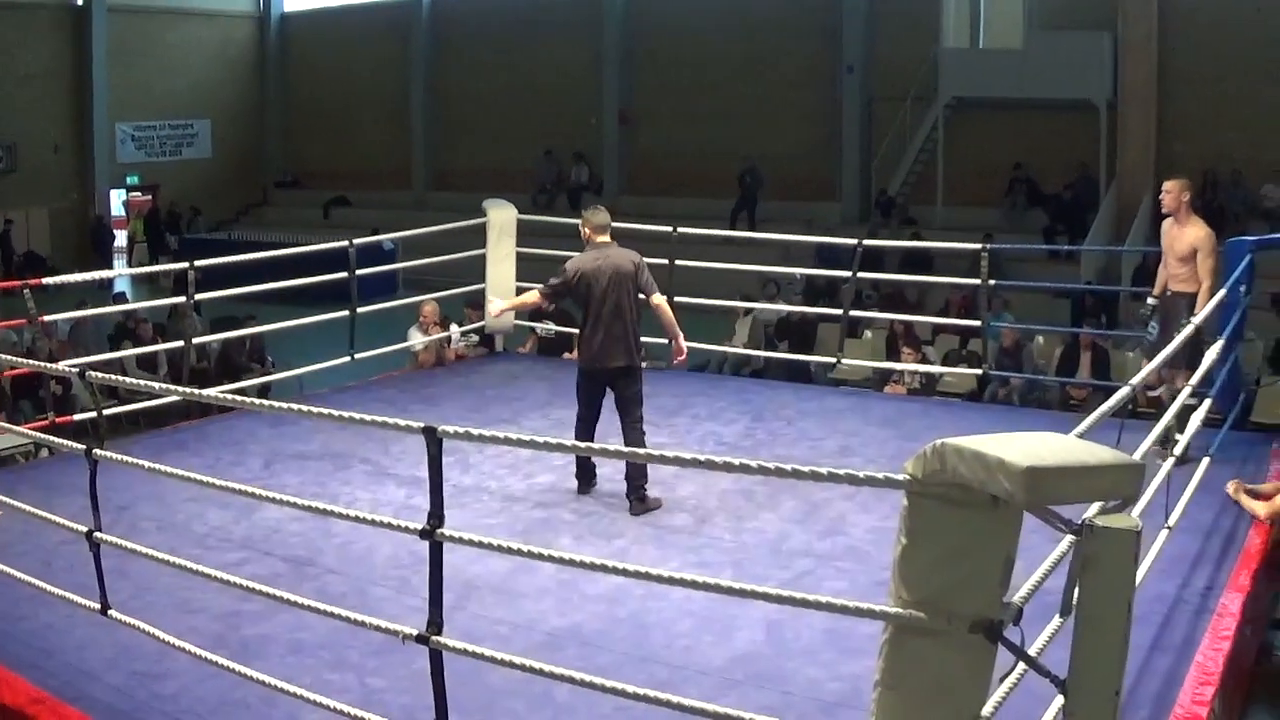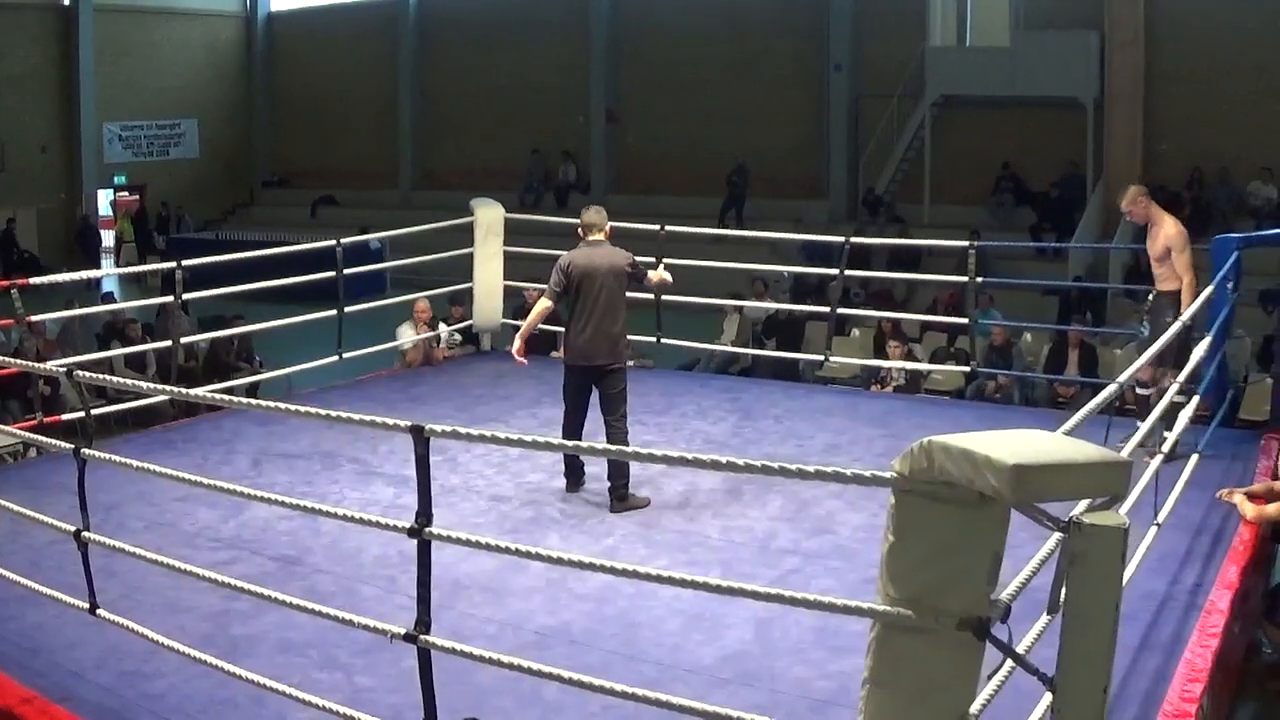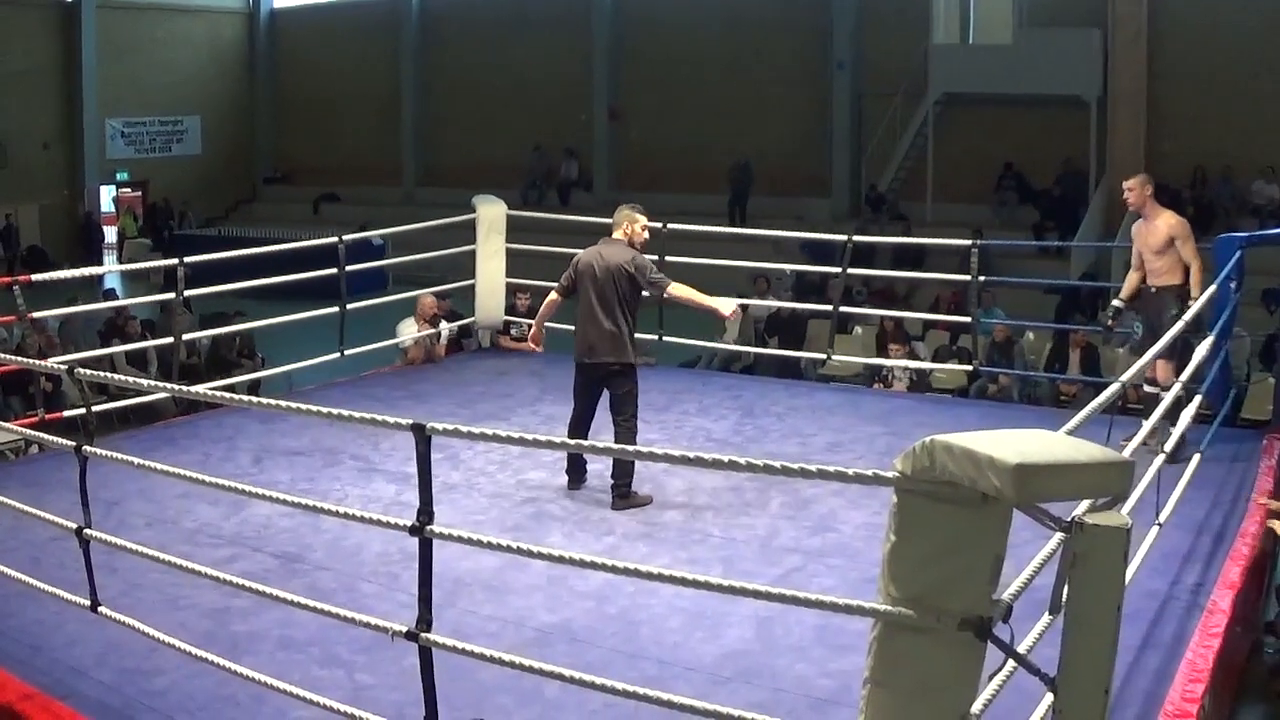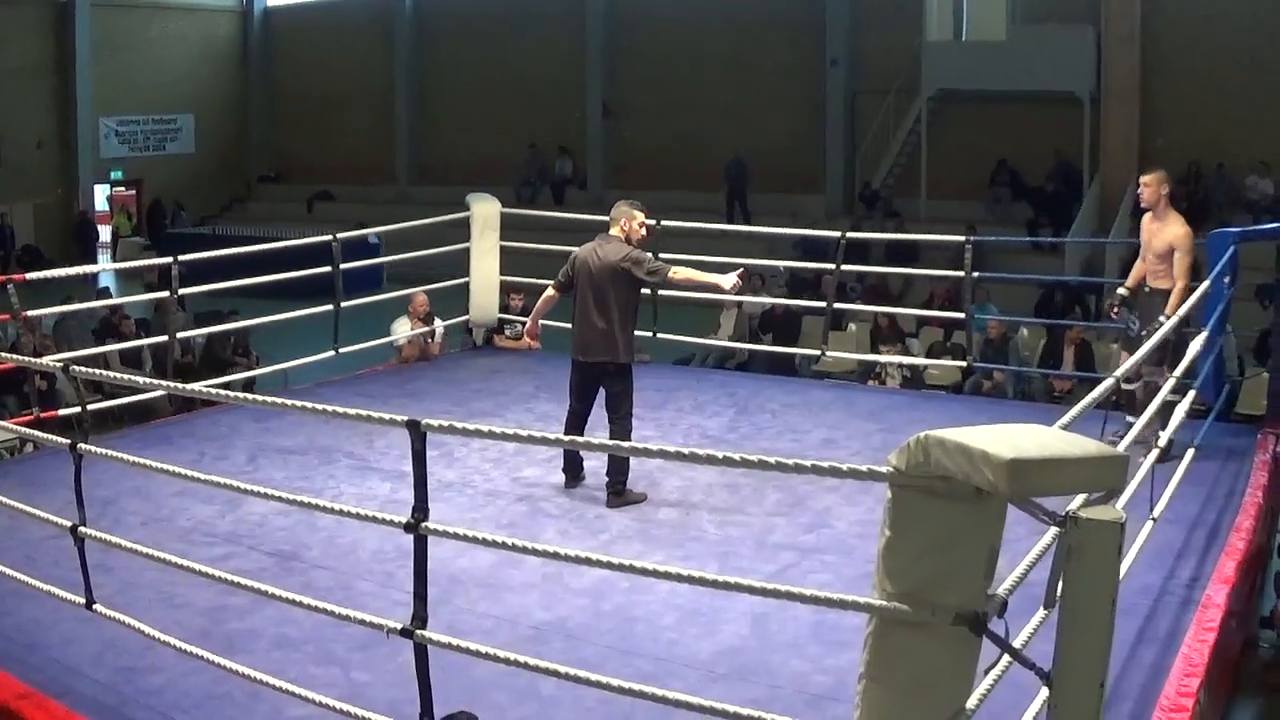
dt=1s
person 1, frame 1
left shoulder: (577, 266)
right shoulder: (631, 260)
left elbow: (540, 296)
right elbow: (657, 301)
left wrist: (504, 306)
right wrist: (677, 337)
left hip: (591, 359)
right hip: (626, 358)
left knee: (586, 421)
right knee: (633, 426)
left ankle: (585, 479)
right ankle: (637, 497)
person 1, frame 2
left shoulder: (568, 261)
right shoulder: (622, 259)
left elbow: (546, 303)
right elbow: (649, 278)
left wrist: (521, 336)
right wrist: (662, 276)
left hip: (577, 355)
right hip: (611, 356)
left knee: (573, 419)
right knee: (616, 424)
left ankle: (573, 478)
right ankle: (620, 496)
person 1, frame 3
left shoulder: (584, 257)
right shoulder: (632, 260)
left elbow: (554, 297)
right elbow: (672, 289)
left wrist: (537, 326)
right wrist: (717, 304)
left hip: (586, 353)
right hip: (619, 355)
left knee: (580, 416)
right knee: (624, 424)
left ankle: (575, 475)
right ankle: (622, 494)
person 1, frame 4
left shoulder: (581, 254)
right shoulder: (629, 257)
left elbow: (552, 293)
right elbow: (674, 274)
left wrist: (533, 321)
right wrist: (719, 280)
left hip: (582, 351)
right hip: (615, 354)
left knee: (576, 413)
right knee: (620, 422)
left ankle: (571, 473)
right ankle: (617, 491)
person 2, frame 1
left shoulder: (1202, 235)
right shoulder: (1166, 225)
left elbow: (1206, 283)
right wrist: (1151, 300)
left hip: (1187, 305)
right hip: (1166, 301)
left knee: (1183, 377)
left ankle: (1180, 442)
right ankle: (1171, 427)
person 2, frame 2
left shoulder: (1173, 232)
right shoulder: (1151, 226)
left elbow: (1188, 279)
left hip: (1174, 304)
right hip: (1159, 301)
left knee: (1169, 375)
right knee: (1144, 372)
left ankle: (1169, 440)
person 2, frame 3
left shoulder: (1174, 223)
right shoulder: (1137, 229)
left elbow: (1195, 265)
left wrist: (1194, 305)
right wrist: (1117, 304)
left hip: (1173, 297)
right hip: (1149, 296)
left knee: (1165, 371)
right knee: (1150, 369)
right ankle: (1150, 429)
person 2, frame 4
left shoulder: (1180, 232)
right shoulder: (1146, 220)
left elbow: (1182, 282)
left wrist: (1165, 320)
right wrist: (1122, 292)
left hip: (1165, 300)
right hip: (1143, 295)
left knee: (1164, 372)
right knee: (1128, 363)
left ankle: (1165, 439)
right ankle: (1134, 422)
